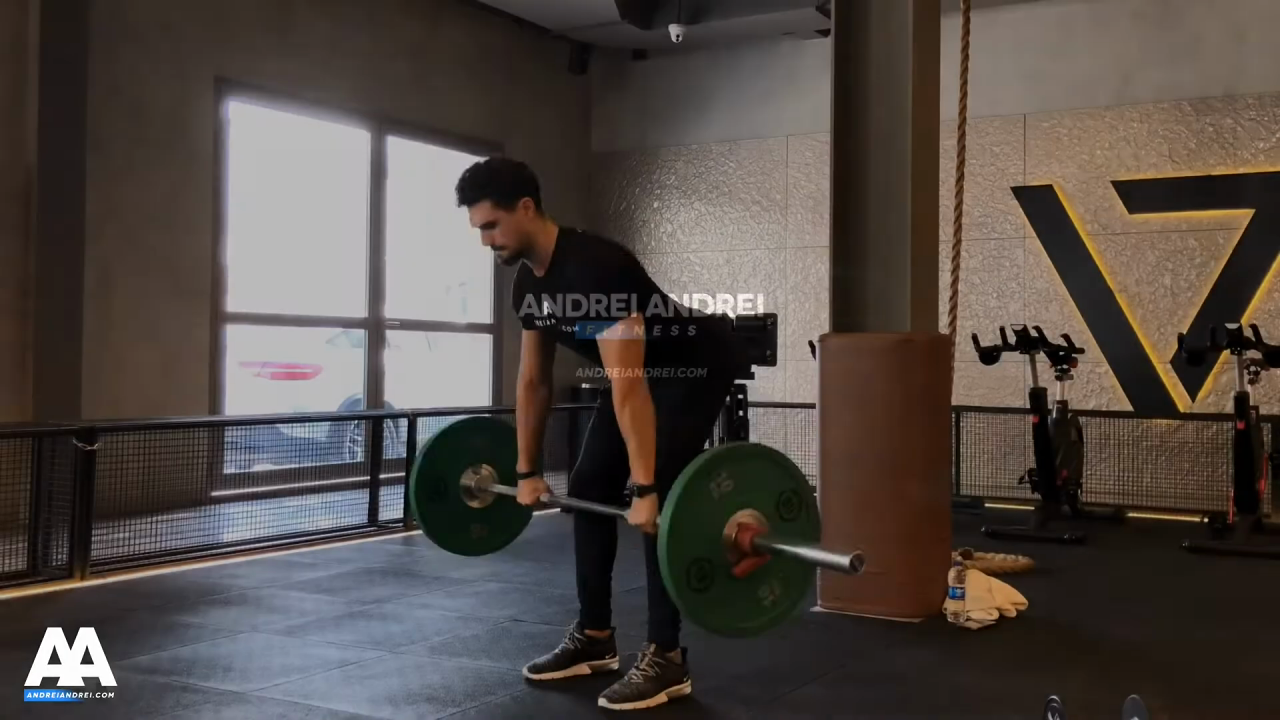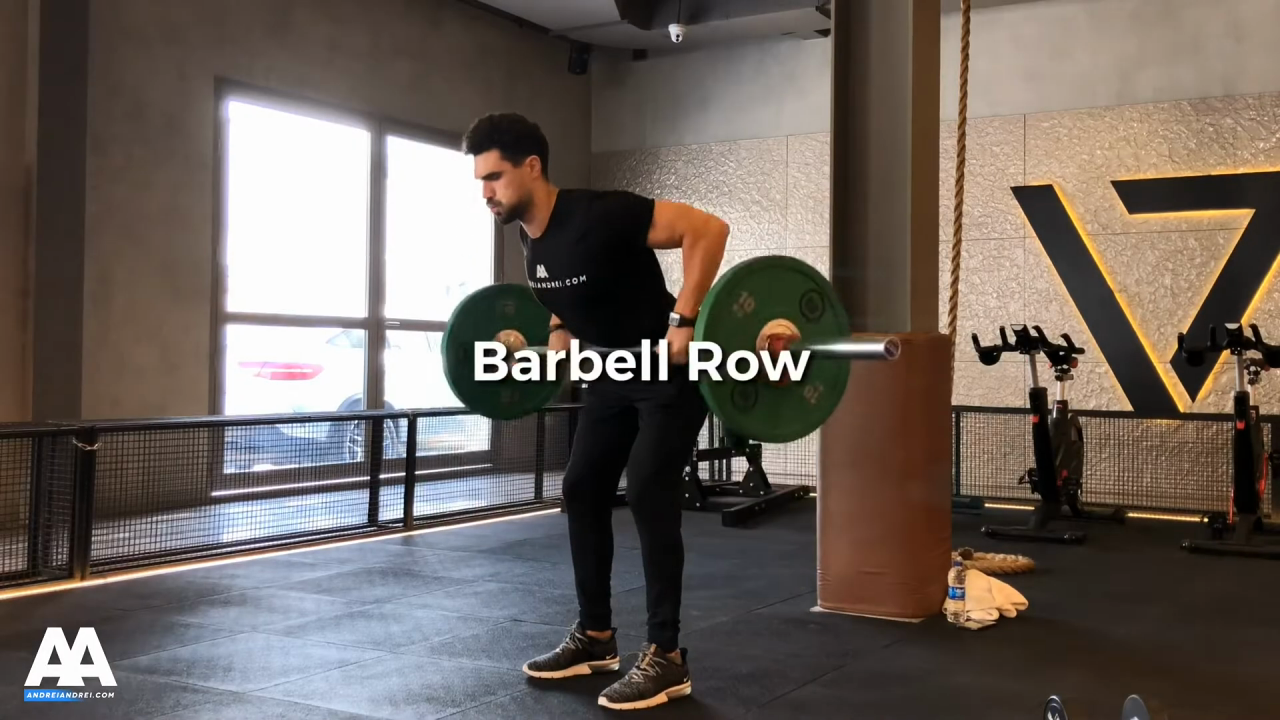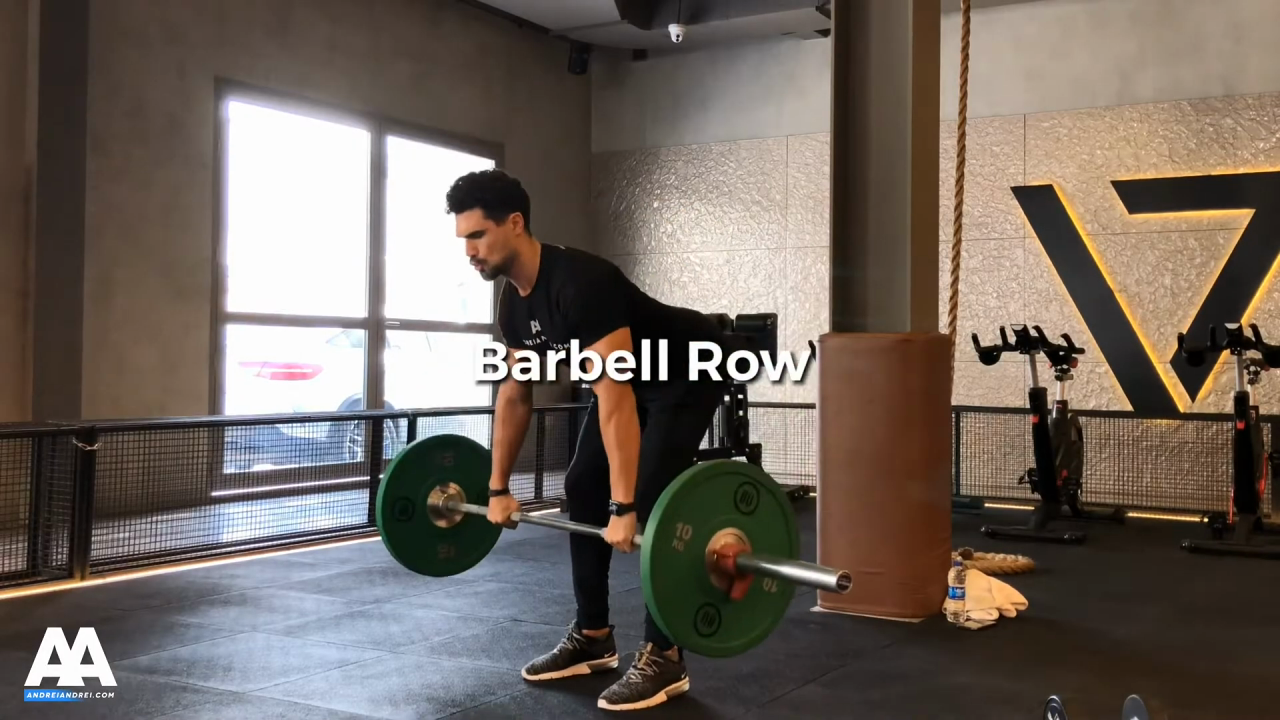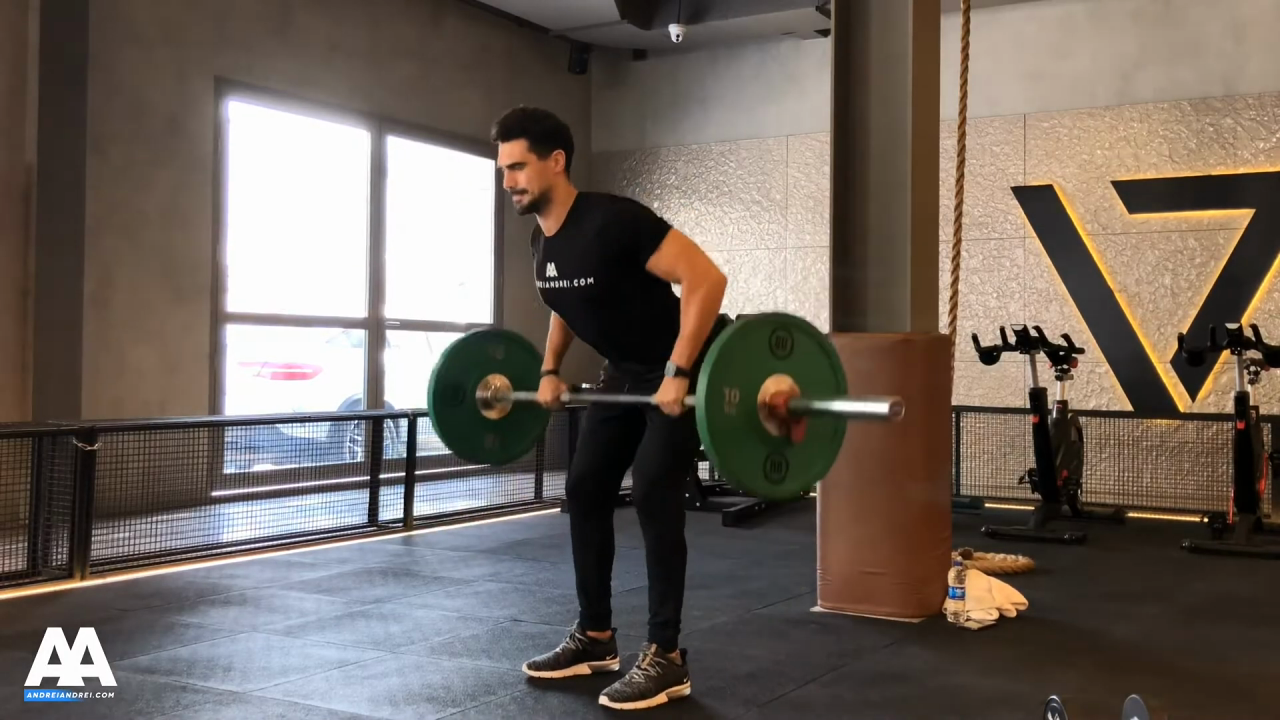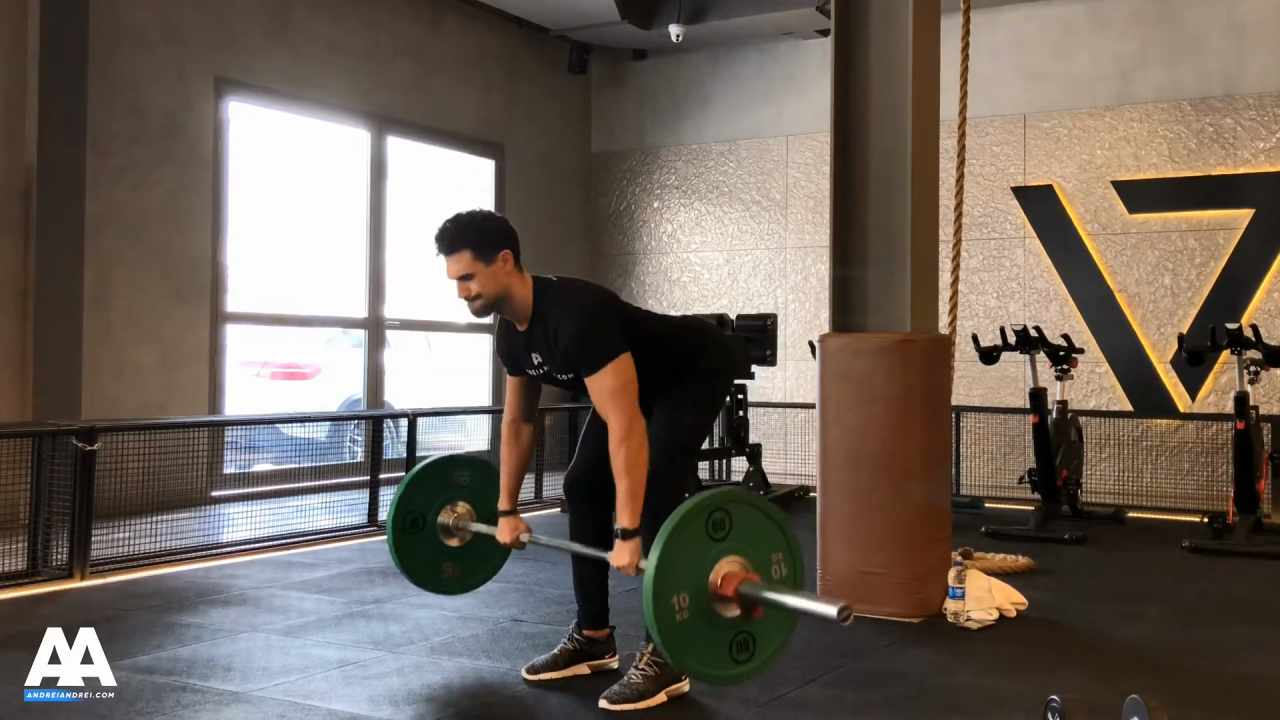
dt=1s
person 1, frame 1
left shoulder: (595, 267)
right shoulder: (527, 285)
left elbow: (629, 382)
right elbow: (533, 380)
left wrist: (644, 489)
right wrist: (527, 469)
left hip: (696, 366)
right hip: (639, 371)
left knee: (657, 495)
right knee: (588, 487)
left ankle: (665, 657)
right ankle: (594, 636)
person 1, frame 2
left shoulder: (599, 215)
right shoulder: (531, 236)
left elbow: (709, 230)
left wrist: (683, 320)
right wrist: (559, 329)
left hip: (672, 369)
right hip: (614, 370)
left knee: (648, 495)
right knee: (582, 490)
left ankle: (666, 658)
right ankle: (595, 637)
person 1, frame 3
left shoulder: (581, 284)
right shoulder: (513, 303)
left elbow: (617, 403)
right elbow: (514, 394)
left wrist: (625, 512)
right wrist: (498, 488)
left hip: (687, 368)
right hip: (631, 372)
left knee: (649, 500)
right knee: (581, 491)
left ankle: (662, 658)
right ankle: (592, 636)
person 1, frame 4
left shoulder: (614, 220)
right shoulder: (542, 240)
left elbow: (706, 280)
left wrist: (678, 375)
right wrist: (551, 371)
left hip: (682, 367)
right hip: (625, 371)
left knee: (654, 495)
right knee: (585, 490)
left ankle: (665, 658)
right ankle: (594, 637)
person 1, frame 5
left shoulder: (578, 315)
right shoulder: (511, 333)
left elbow: (625, 428)
right elbow: (518, 423)
left wrist: (628, 534)
right wrist: (507, 510)
left hip: (696, 371)
right hip: (640, 378)
left knee: (656, 493)
right knee: (582, 487)
left ankle: (664, 657)
right ankle: (593, 636)
